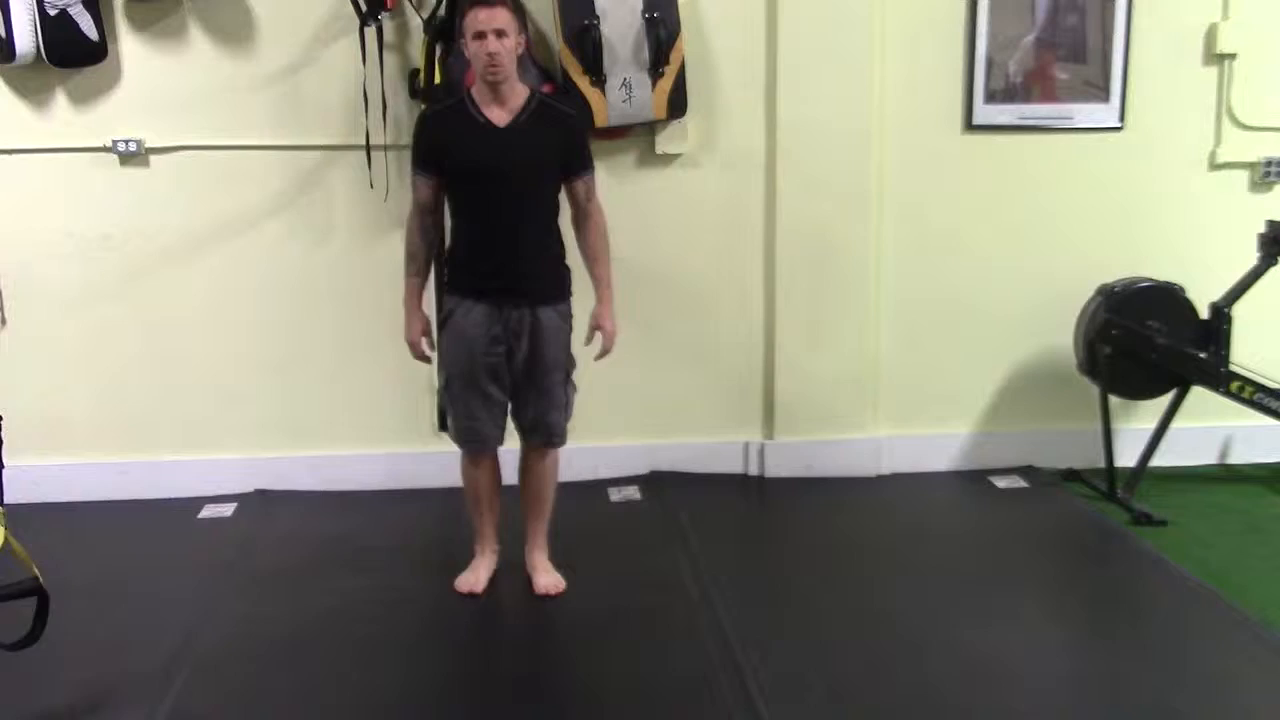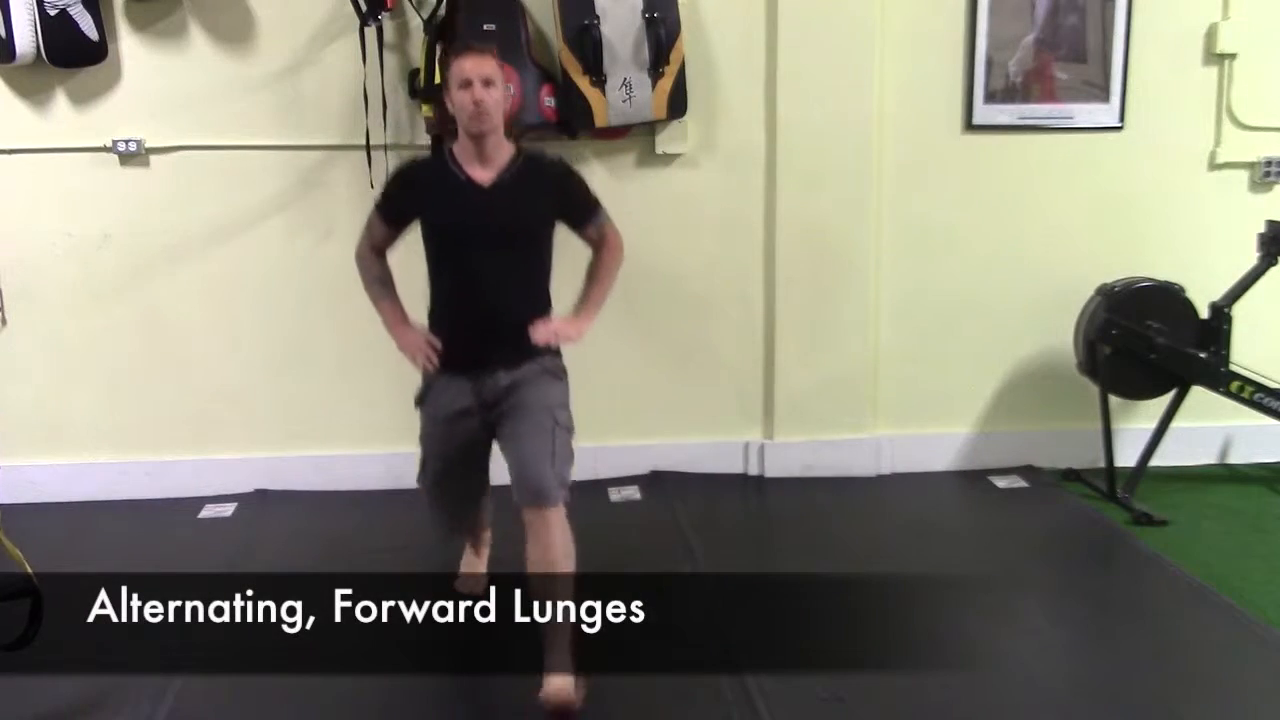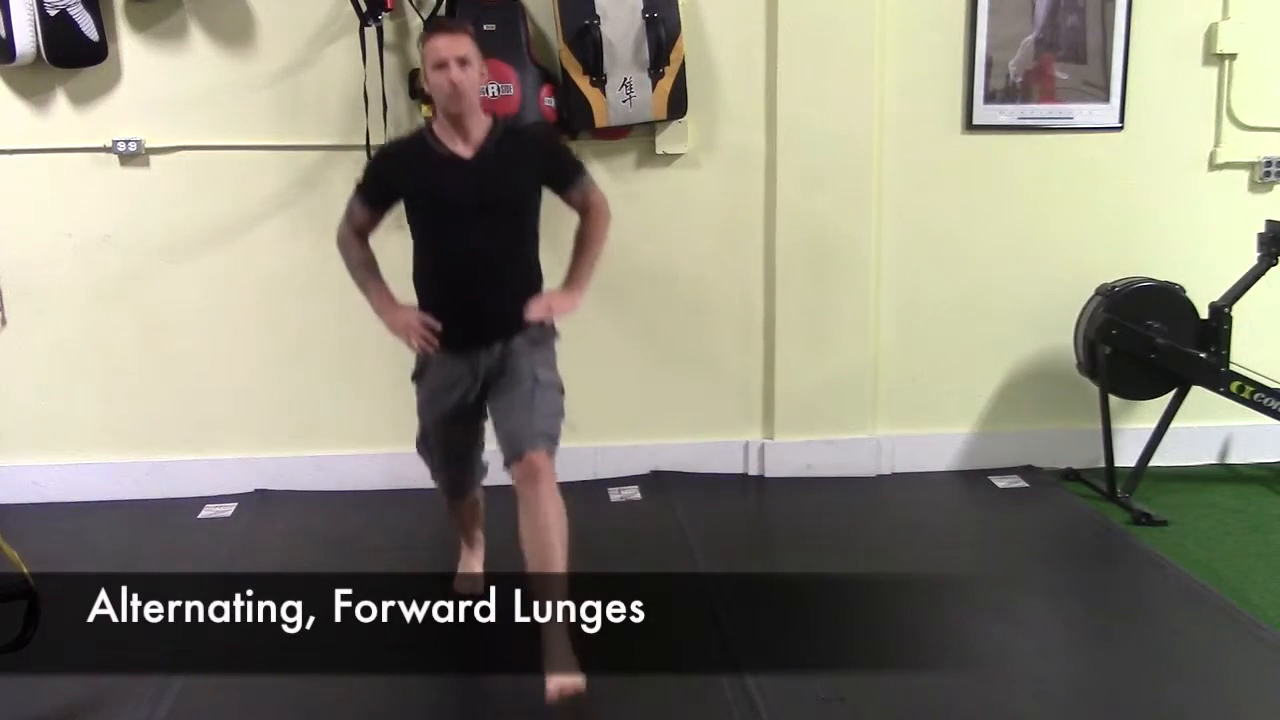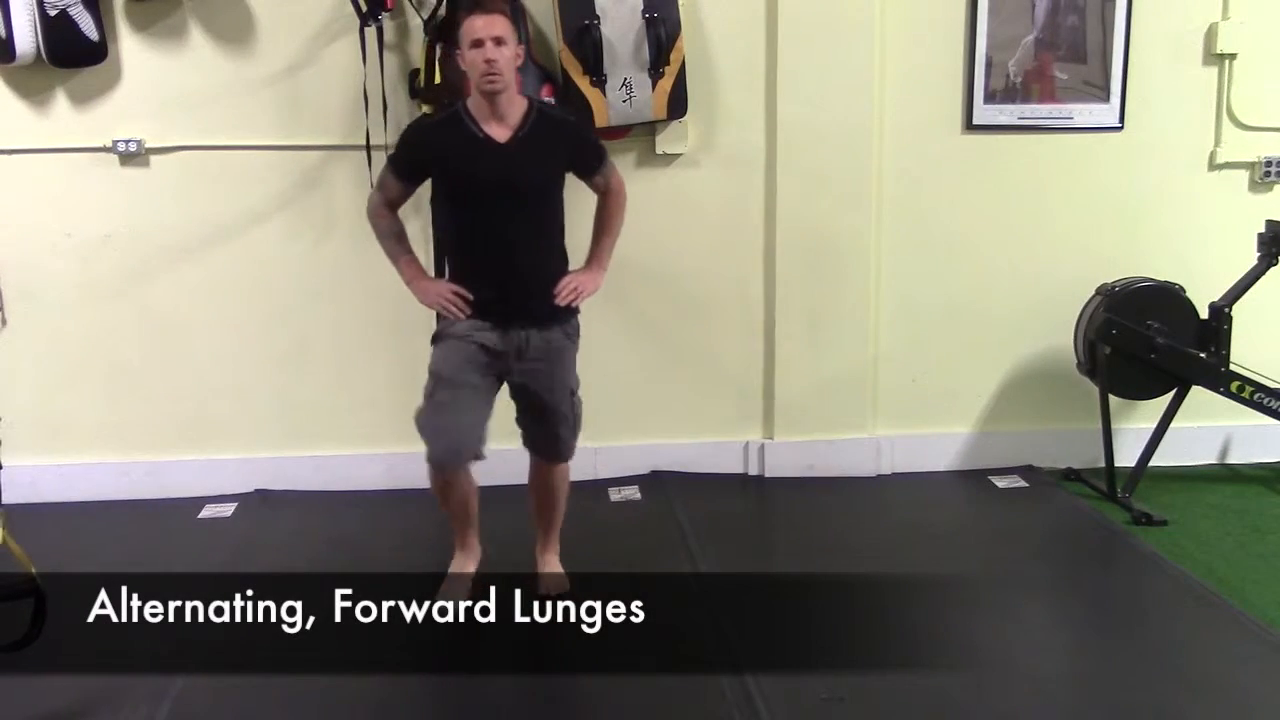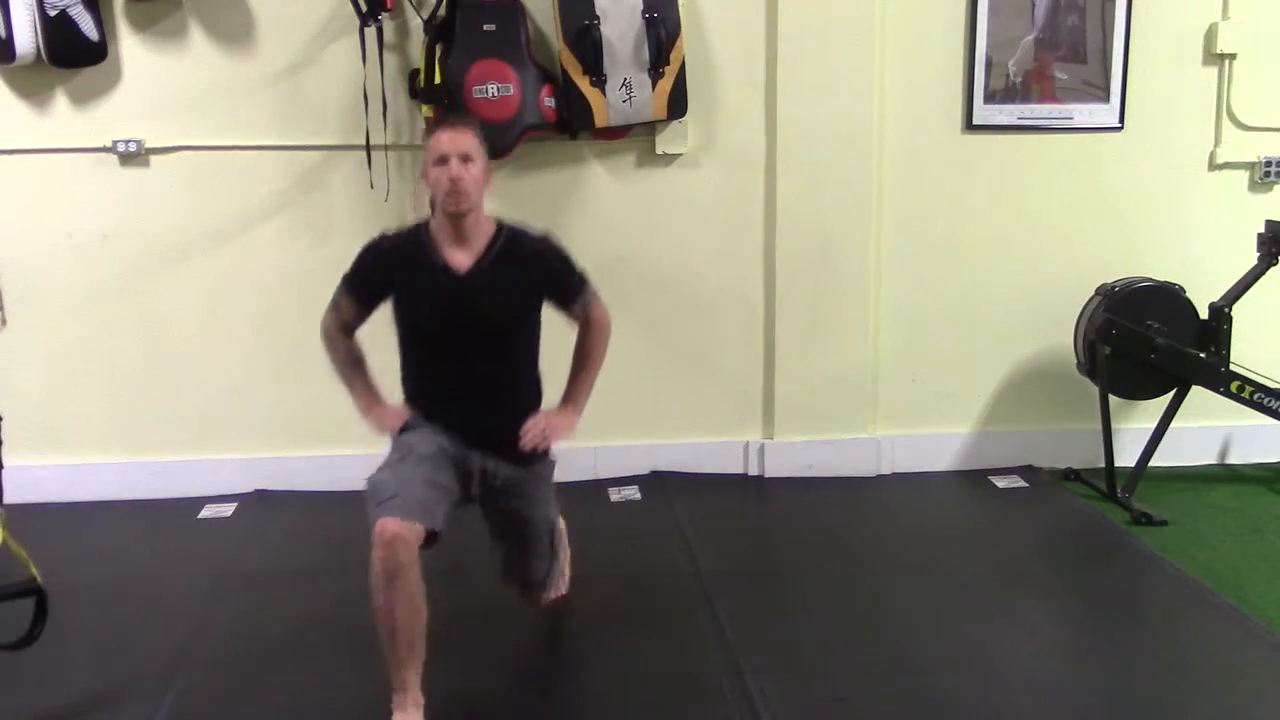
dt=1s
person 1, frame 1
left shoulder: (560, 122)
right shoulder: (440, 123)
left elbow: (588, 212)
right elbow: (423, 215)
left wrist: (605, 299)
right wrist: (413, 303)
left hip: (544, 303)
right hip: (469, 304)
left knee: (544, 433)
right knee: (475, 437)
left ankle: (537, 551)
right ankle: (485, 549)
person 1, frame 2
left shoulder: (550, 177)
right shoulder: (417, 180)
left elbow: (609, 244)
right elbow: (370, 250)
left wrist: (579, 318)
right wrist: (400, 326)
left hip: (529, 369)
right hip: (452, 373)
left knee: (544, 503)
right knee: (453, 503)
left ankle: (560, 665)
right ankle: (477, 550)
person 1, frame 3
left shoulder: (532, 144)
right shoulder: (399, 160)
left elbow: (595, 209)
right elbow: (351, 234)
left wrist: (572, 291)
right wrist: (388, 309)
left hip: (521, 340)
right hip: (446, 349)
left knee: (533, 465)
right knee: (456, 480)
left ankle: (554, 633)
right ankle: (471, 545)
person 1, frame 4
left shoulder: (561, 130)
right shoulder: (432, 135)
left elbow: (613, 192)
right elbow: (381, 205)
left wrist: (596, 268)
right wrist: (416, 279)
left hip: (548, 323)
right hip: (468, 322)
left knee: (552, 455)
right knee: (447, 457)
left ankle: (548, 556)
right ankle: (465, 554)
person 1, frame 5
left shoulder: (533, 255)
right shoulder: (392, 255)
left elbow: (596, 322)
right elbow: (335, 326)
left wrist: (569, 410)
right wrist: (373, 402)
left hip: (515, 443)
right hip: (431, 435)
left knee: (533, 574)
right knee: (393, 538)
left ankle: (555, 535)
